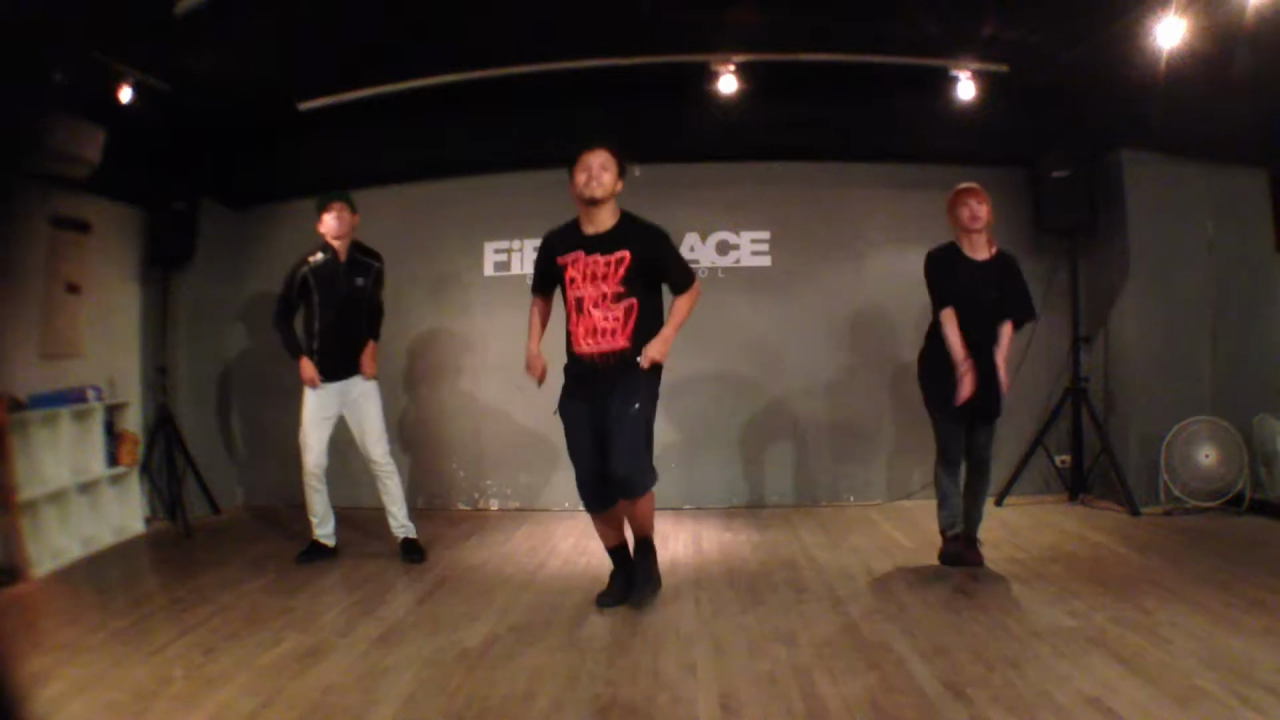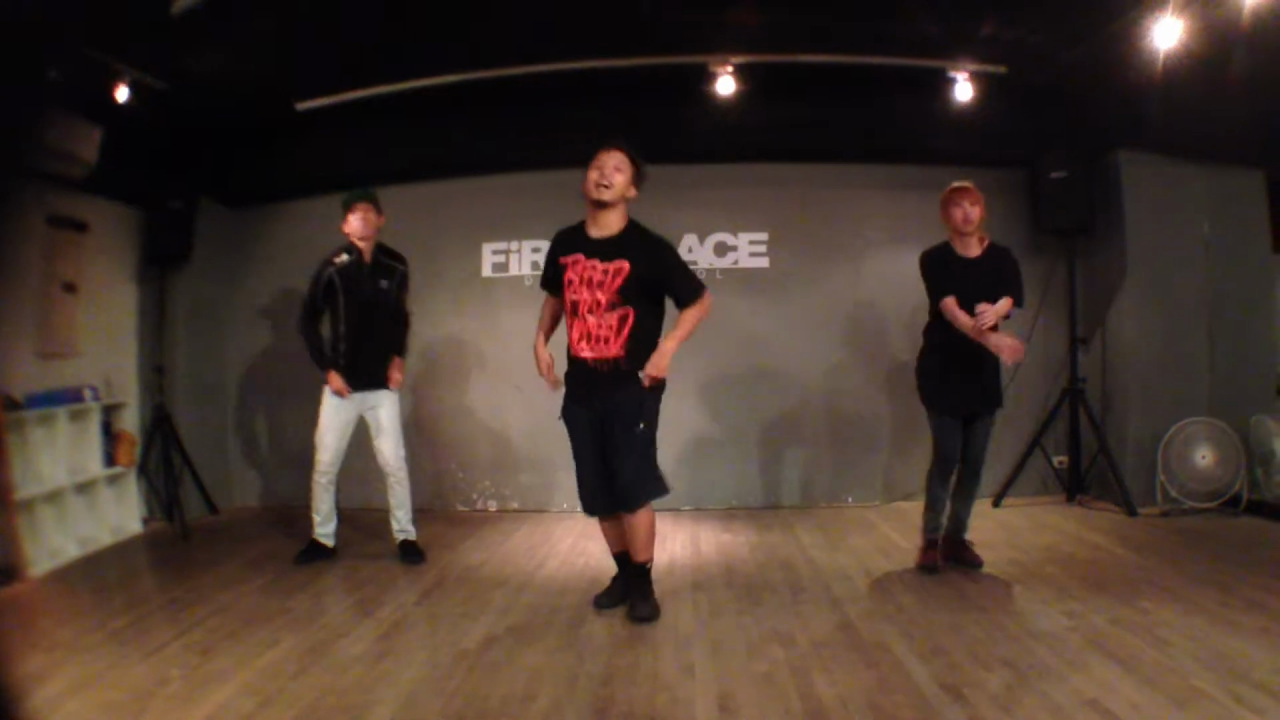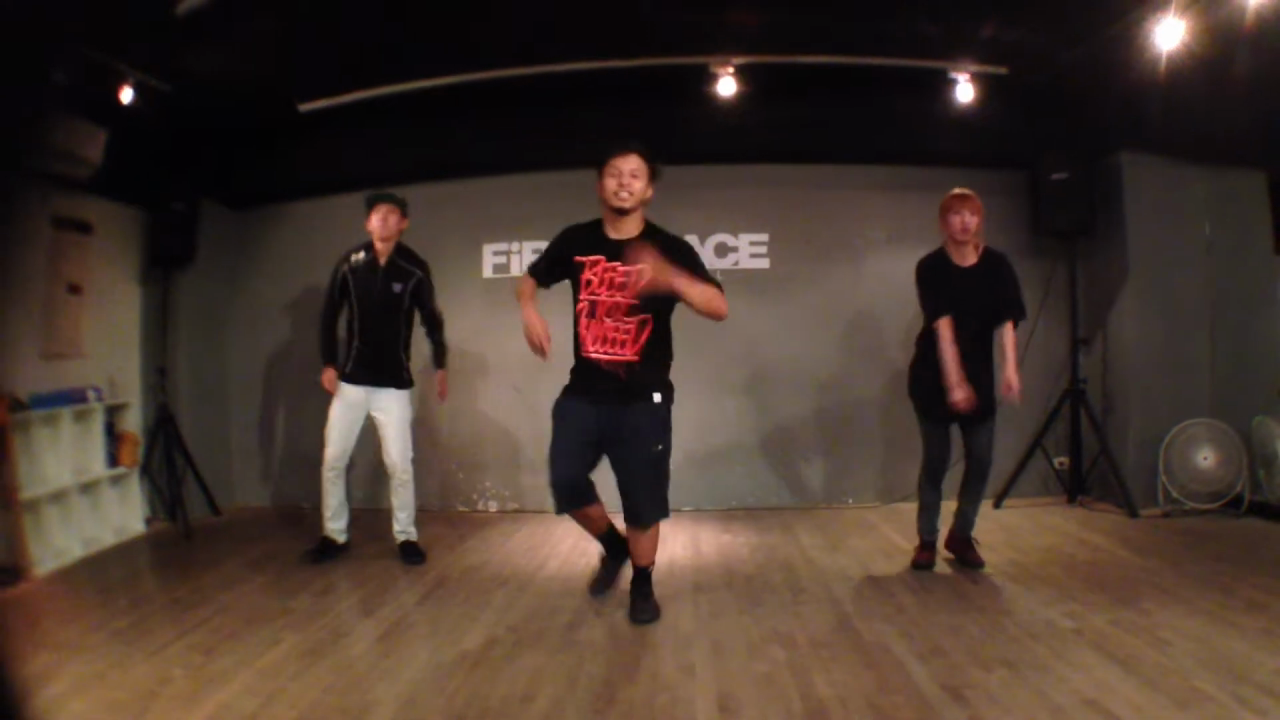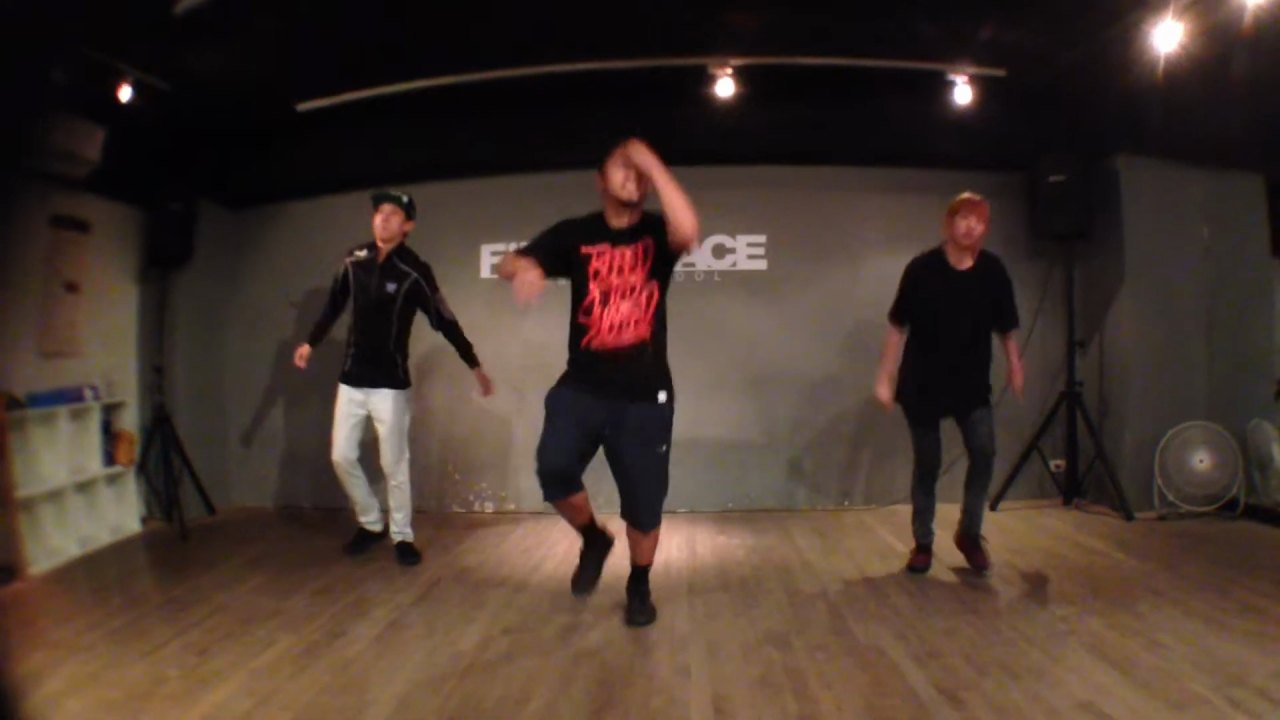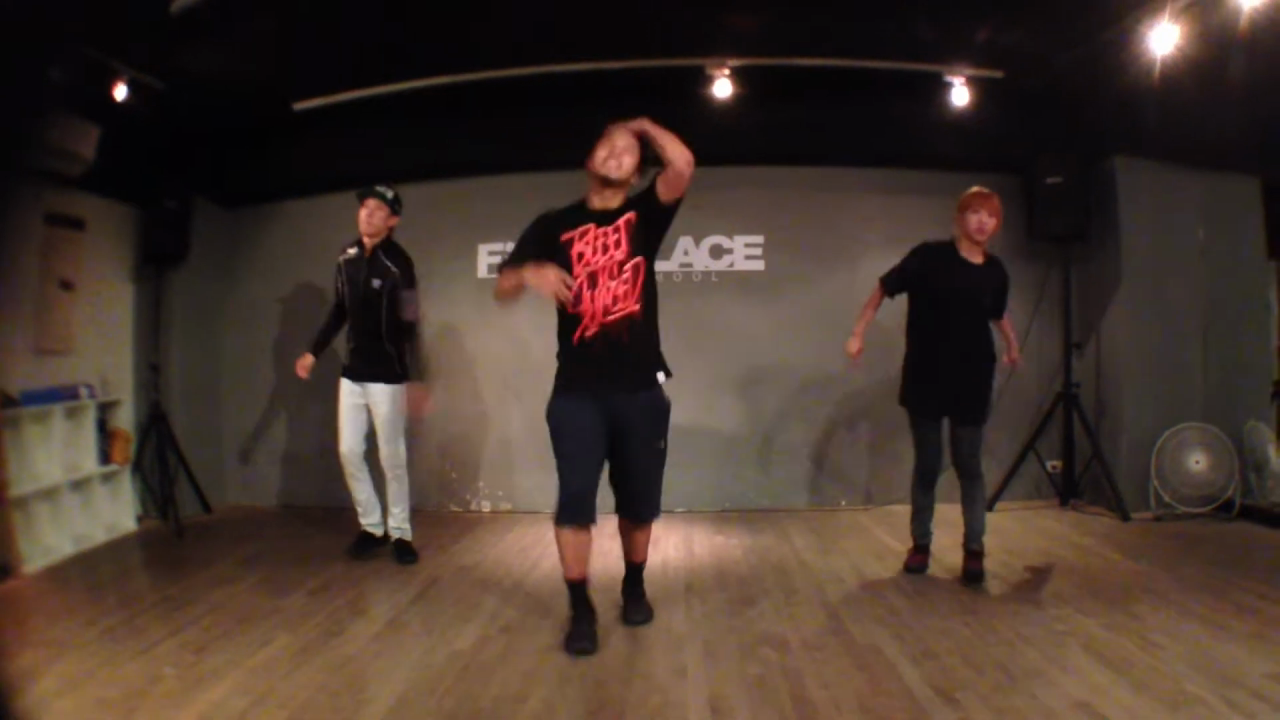
dt=0.2s
person 1, frame 1
left shoulder: (645, 238)
right shoulder: (556, 244)
left elbow: (688, 289)
right elbow: (541, 297)
left wrist: (664, 338)
right wrist: (533, 345)
left hip: (632, 376)
right hip: (580, 383)
left knee: (628, 469)
right knee: (593, 487)
left ankle: (646, 550)
right ankle: (623, 569)
person 1, frame 2
left shoulder: (649, 249)
right shoulder: (565, 243)
left elbow: (698, 302)
left wrist: (666, 350)
right wrist: (541, 342)
left hip: (632, 385)
right hip: (581, 388)
left knee: (634, 485)
right knee: (598, 493)
left ankle: (643, 585)
right ankle: (624, 574)
person 1, frame 3
left shoulder: (669, 250)
right shoulder: (574, 241)
left elbow: (718, 307)
right elbow: (530, 280)
left wrist: (669, 278)
right wrist: (531, 312)
left hip: (641, 397)
right hip: (584, 391)
left knee: (643, 501)
right knee: (567, 483)
left ankle: (642, 586)
right ankle: (612, 546)
person 1, frame 4
left shoulder: (659, 230)
right shoulder: (573, 234)
left elbow: (688, 231)
right elbow: (508, 264)
left wrist: (653, 165)
right wrist: (522, 266)
left hip: (643, 393)
right hip: (582, 385)
left knee: (644, 504)
right knee: (553, 468)
left ankle: (639, 587)
right ankle: (592, 538)
person 1, frame 5
left shoulder: (645, 213)
right shoulder: (555, 225)
left elbow: (682, 163)
right elbow: (503, 289)
left wrist: (644, 128)
right wrist: (533, 273)
left hip: (641, 382)
right hip: (578, 386)
left knee: (639, 500)
right knee: (576, 498)
left ankle: (634, 585)
right ankle: (580, 608)
person 2, frame 1
left shoulder: (1006, 265)
right shoulder: (939, 260)
left elbow: (1008, 320)
right elbow: (946, 316)
left wrist: (999, 359)
right wrist: (962, 365)
left hip: (985, 375)
right hip: (945, 370)
left knee: (979, 458)
right knee: (949, 452)
left ankle: (969, 536)
right ankle: (950, 535)
person 2, frame 2
left shoulder: (1001, 258)
right shoulder: (934, 260)
left elbow: (1008, 300)
right elbow: (949, 308)
left wrist: (992, 314)
right wrist: (989, 339)
left hip: (982, 371)
right hip: (941, 369)
left knee: (973, 459)
right knee: (946, 455)
left ankle: (955, 537)
right ankle: (932, 540)
person 2, frame 3
left shoulder: (997, 264)
right shoulder: (929, 268)
left elbow: (1008, 321)
right elbow: (942, 326)
left wrist: (1010, 368)
right wrist: (953, 382)
left hip: (979, 380)
right hip: (934, 378)
left knee: (980, 461)
right knee: (935, 461)
left ankle: (960, 535)
right ankle: (926, 541)
person 2, frame 4
left shoulder: (992, 270)
right shoulder: (921, 268)
left elbow: (1005, 325)
right elbow: (897, 327)
left wrist: (1015, 365)
right wrist: (884, 378)
left hip: (971, 381)
right hip: (923, 380)
left knee: (984, 452)
right knee: (927, 463)
left ankle: (970, 533)
right ankle: (922, 543)
person 2, frame 5
left shoulder: (995, 272)
right shoulder: (928, 257)
right elbow: (885, 288)
left wrist: (1012, 344)
right wrist: (858, 332)
left hip: (973, 382)
right hip: (925, 378)
left knee: (968, 464)
right knee: (928, 464)
left ankle: (974, 550)
right ankle: (920, 543)
person 3, frame 1
left shoulder: (371, 262)
right shoulder: (307, 267)
right elbow: (282, 317)
left wrist: (372, 346)
right wrist: (301, 358)
left hip: (359, 378)
right hip: (321, 380)
left knee: (380, 457)
right knee: (313, 464)
left ankle: (405, 534)
right ankle: (323, 539)
person 3, frame 2
left shoulder: (396, 266)
right shoulder: (332, 268)
right elbow: (308, 322)
left wrist: (398, 359)
right wrist: (328, 370)
left hip: (382, 385)
right hip: (342, 383)
left knee: (394, 464)
right knee: (325, 464)
left ankle: (405, 537)
right ankle: (323, 539)
person 3, frame 3
left shoulder: (415, 270)
right shoulder: (350, 264)
left elbow: (433, 321)
right elbow: (329, 315)
left wrist: (440, 367)
right wrist: (329, 363)
left hip: (395, 383)
right hip: (352, 379)
left knee: (399, 464)
right knee: (333, 459)
left ankle: (406, 537)
right ankle: (335, 535)
person 3, frame 4
left shoulder: (414, 272)
right shoulder: (354, 260)
left elbow: (444, 321)
right elbow: (334, 304)
left wrist: (474, 365)
right wrist: (311, 342)
left hip: (391, 383)
right hip: (351, 378)
left knee: (394, 464)
right knee: (342, 457)
left ankle: (402, 537)
right ankle: (371, 524)
person 3, frame 5
left shoulder: (398, 264)
right shoulder: (347, 259)
left elbow: (407, 326)
left wrist: (415, 380)
right wrist: (314, 352)
left hip: (387, 376)
right hip: (353, 374)
left knee: (391, 458)
right knee: (349, 453)
left ankle: (400, 534)
right ankle: (372, 529)
